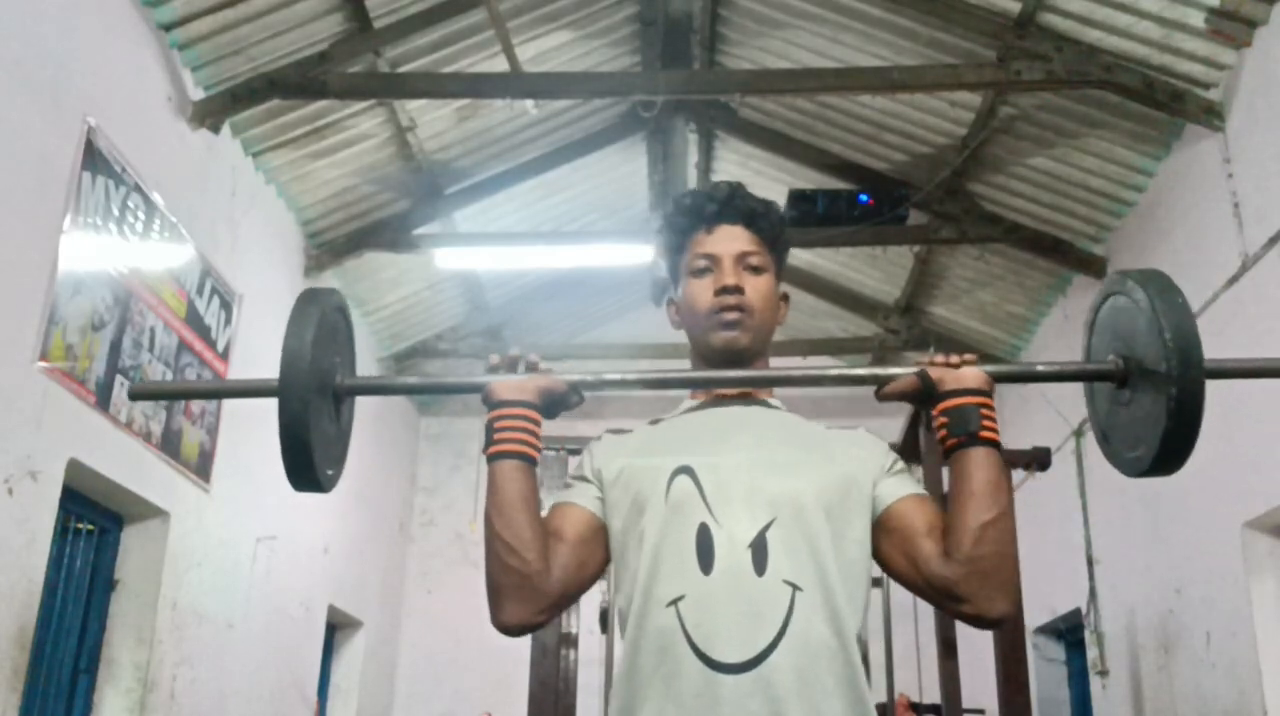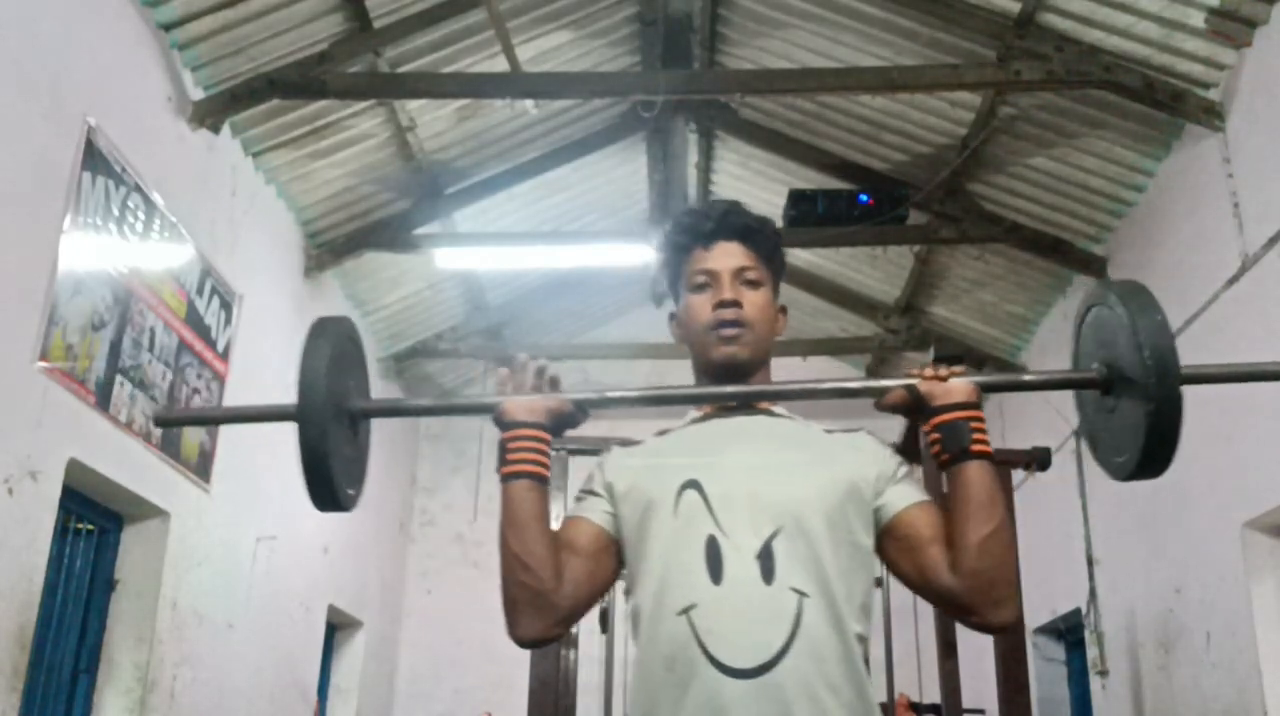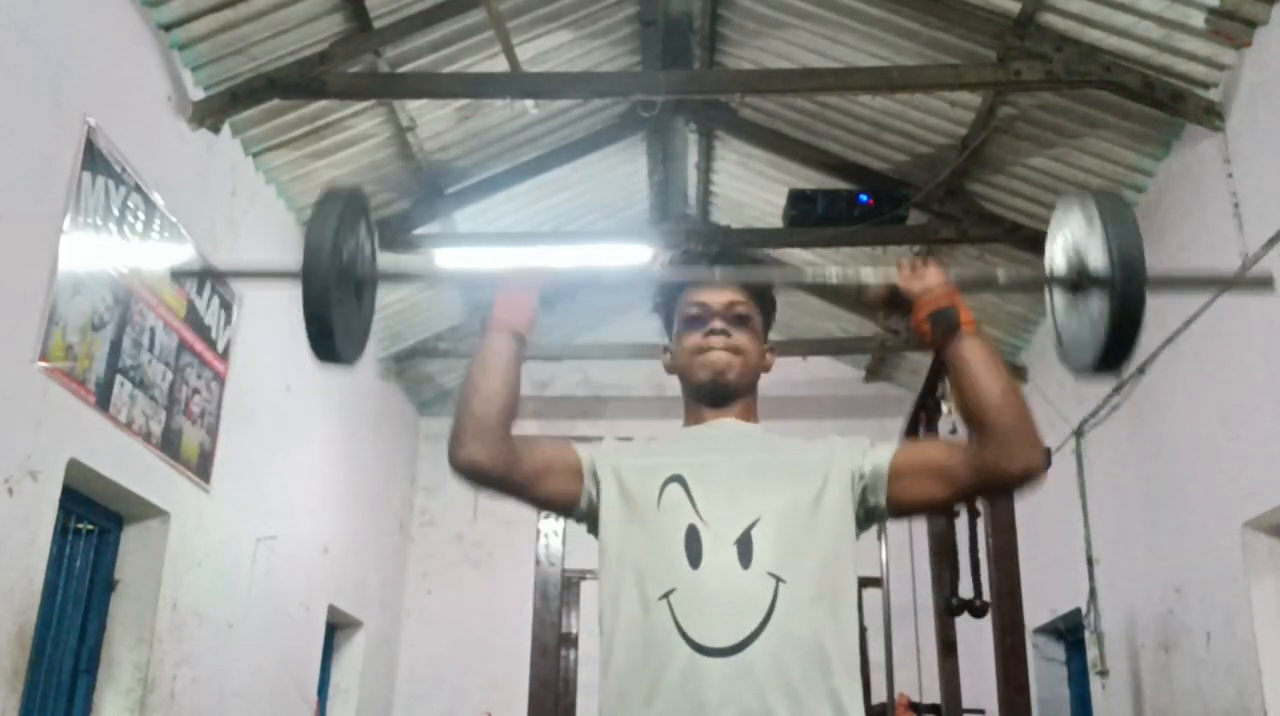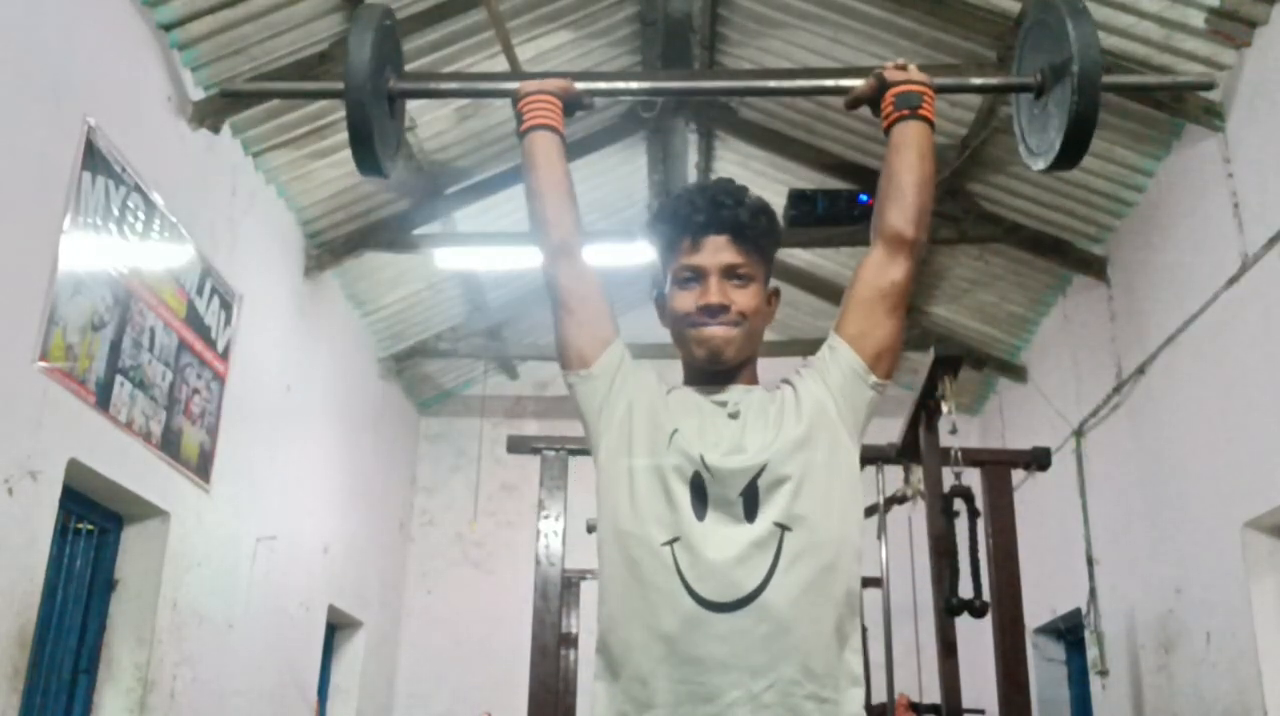
dt=0.7s
person 1, frame 1
left shoulder: (857, 456)
right shoulder: (615, 459)
left elbow: (980, 594)
right elbow: (522, 602)
left wrist: (966, 410)
right wrist: (514, 419)
person 1, frame 2
left shoulder: (859, 458)
right shoulder: (626, 470)
left elbow: (987, 601)
right elbow: (537, 616)
left wrist: (958, 424)
right wrist: (523, 441)
person 1, frame 3
left shoulder: (834, 468)
right shoulder: (618, 470)
left elbow: (1010, 457)
right elbow: (480, 453)
left wrist: (945, 312)
right wrist: (511, 317)
person 1, frame 4
left shoulder: (824, 406)
right shoulder: (626, 409)
left elbow: (898, 240)
right elbow: (562, 252)
left wrist: (908, 106)
right wrist: (541, 114)
